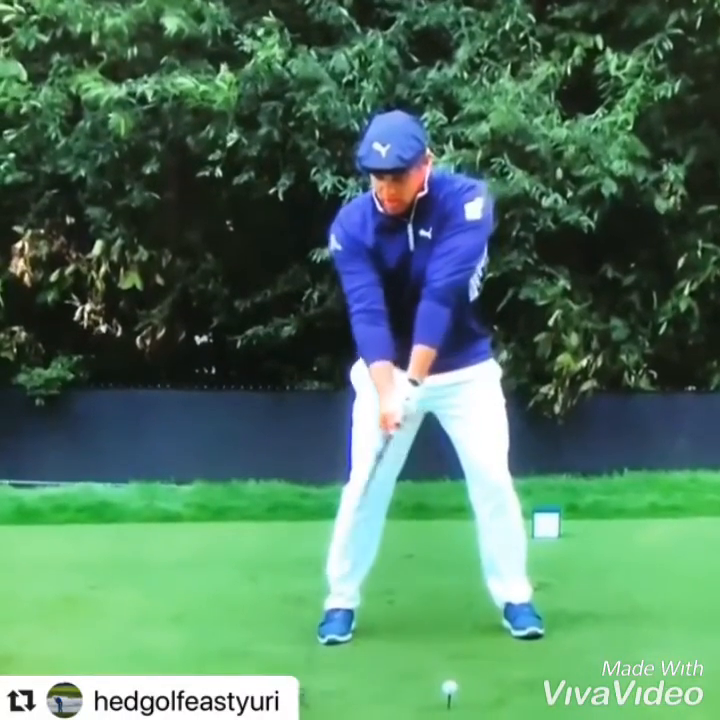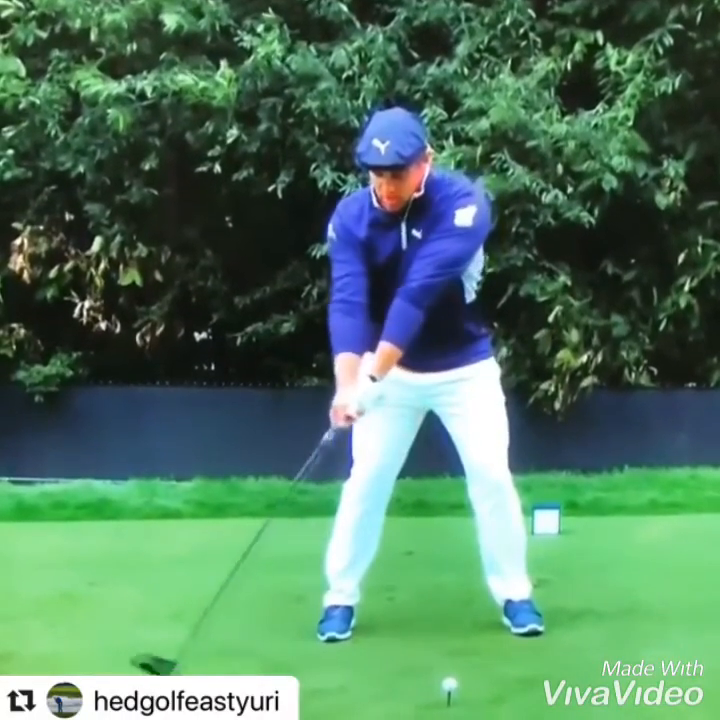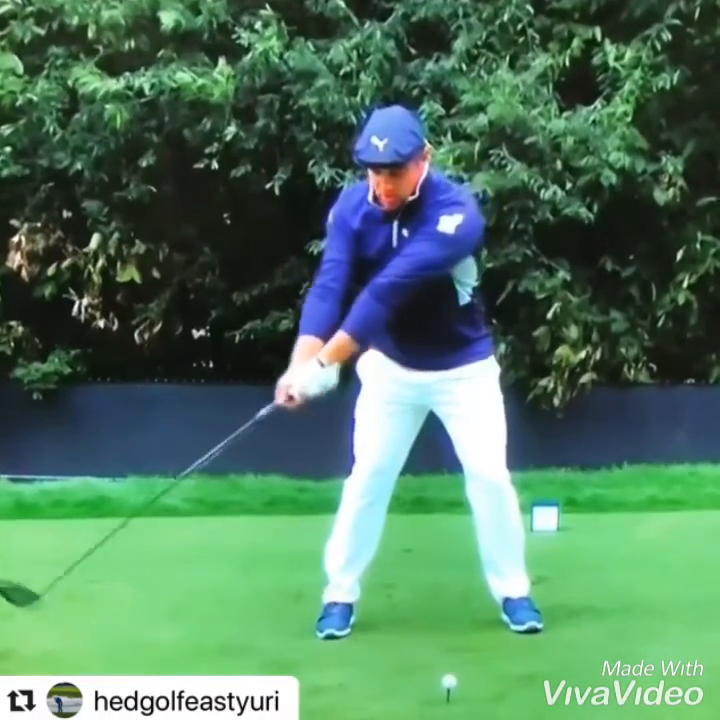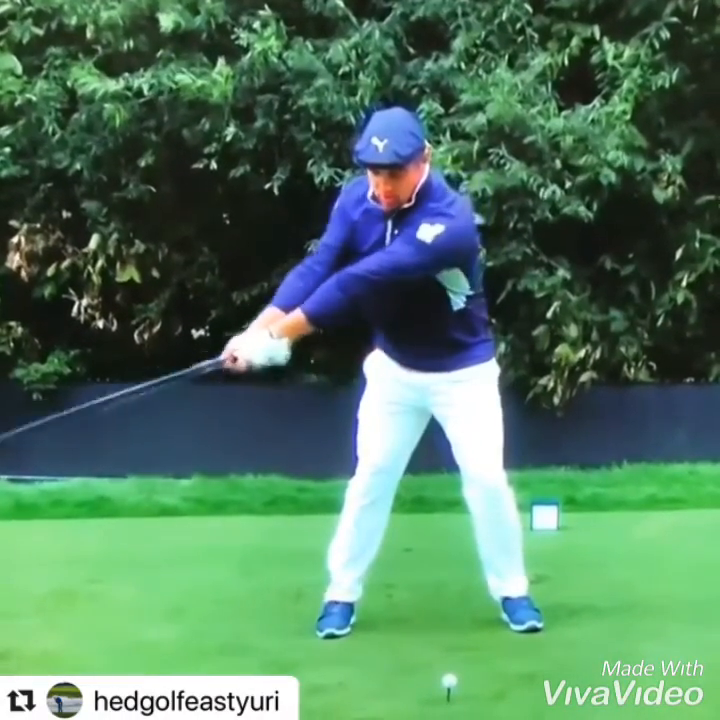
dt=0.5s
person 1, frame 1
left shoulder: (465, 200)
right shoulder: (351, 224)
left elbow: (442, 294)
right elbow: (366, 312)
left wrist: (416, 382)
right wrist: (385, 390)
left hip: (465, 368)
right hip: (385, 368)
left knee: (492, 478)
right knee: (365, 482)
left ankle: (514, 597)
right ankle: (342, 600)
person 1, frame 2
left shoulder: (464, 205)
right shoulder: (350, 216)
left elbow: (419, 294)
right elbow: (348, 301)
left wrist: (370, 378)
right wrist: (347, 380)
left hip: (465, 367)
right hip: (389, 368)
left knee: (491, 476)
right knee: (367, 479)
left ankle: (513, 593)
right ankle: (341, 596)
person 1, frame 3
left shoulder: (456, 213)
right shoulder: (351, 207)
left elbow: (388, 290)
right elbow: (330, 285)
left wrist: (325, 364)
right wrist: (300, 362)
left hip: (463, 368)
right hip: (390, 366)
left knee: (489, 476)
right knee: (368, 477)
left ankle: (512, 590)
right ankle: (340, 593)
person 1, frame 4
left shoulder: (449, 221)
right shoulder: (356, 199)
left elbow: (358, 282)
right elbow: (318, 267)
left wrist: (279, 336)
right wrist: (259, 327)
left hip: (462, 371)
right hip: (393, 367)
left knee: (486, 479)
right knee: (371, 478)
left ankle: (511, 590)
right ankle: (342, 593)
